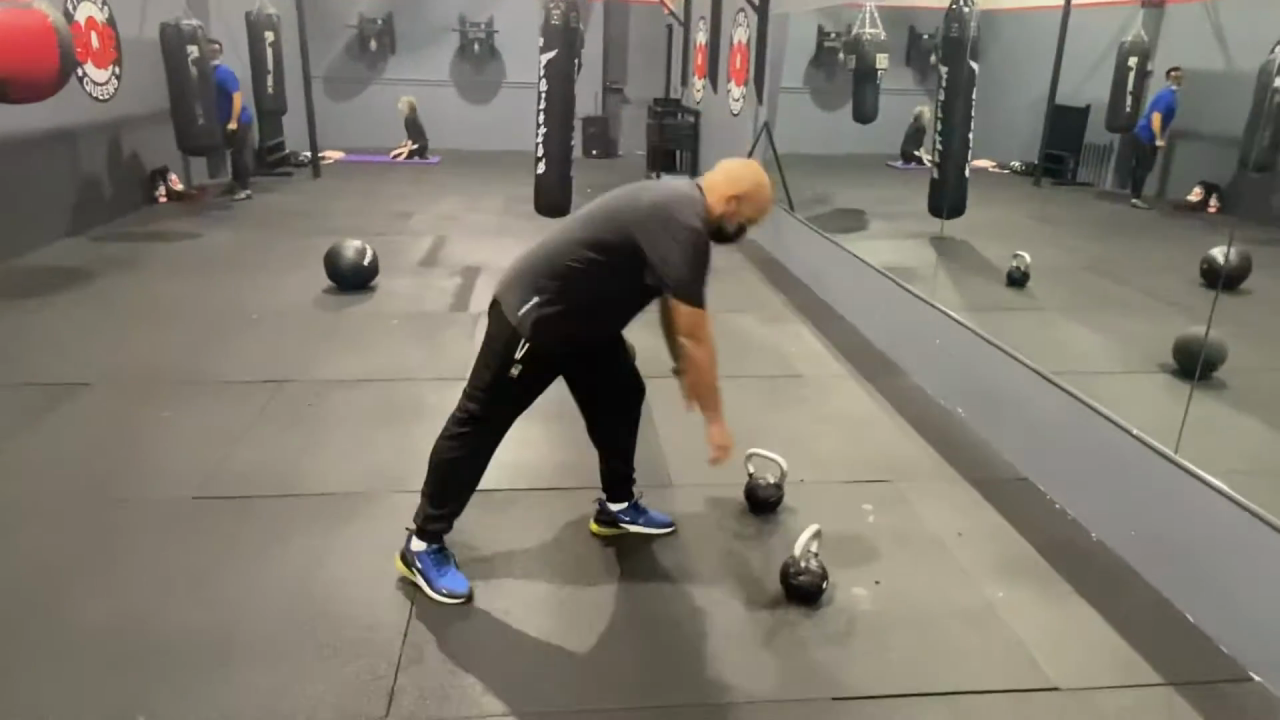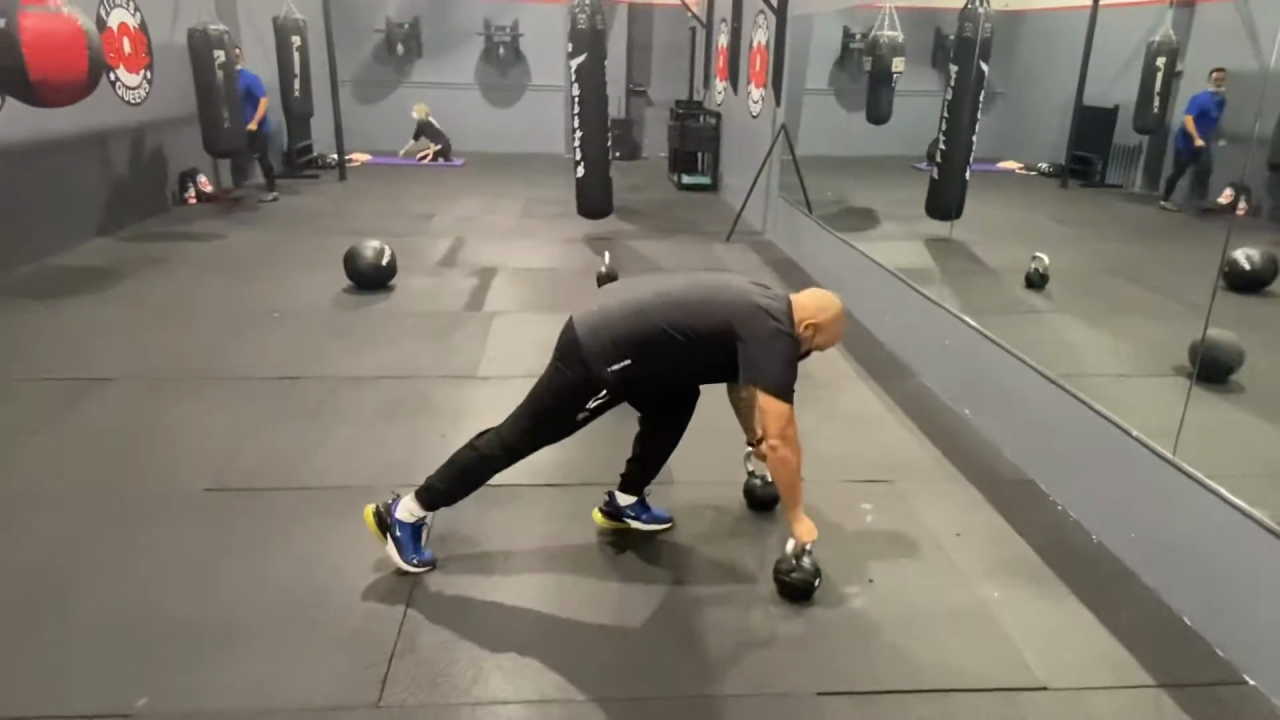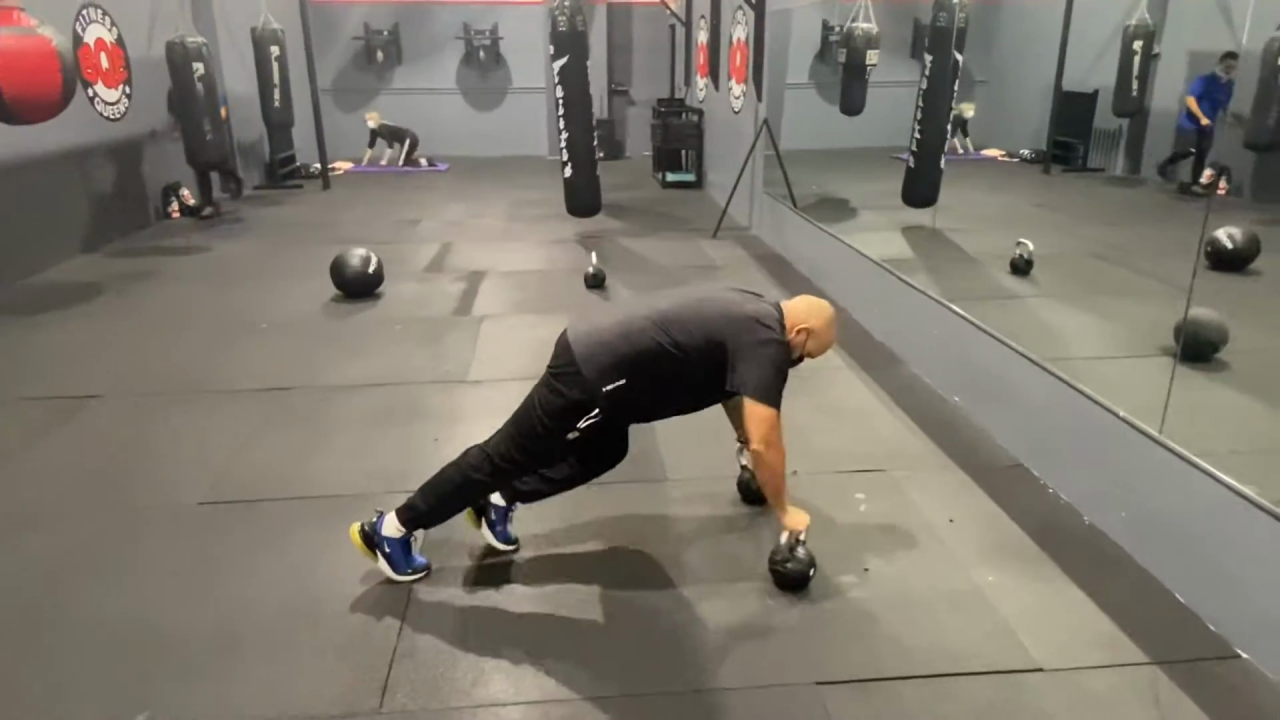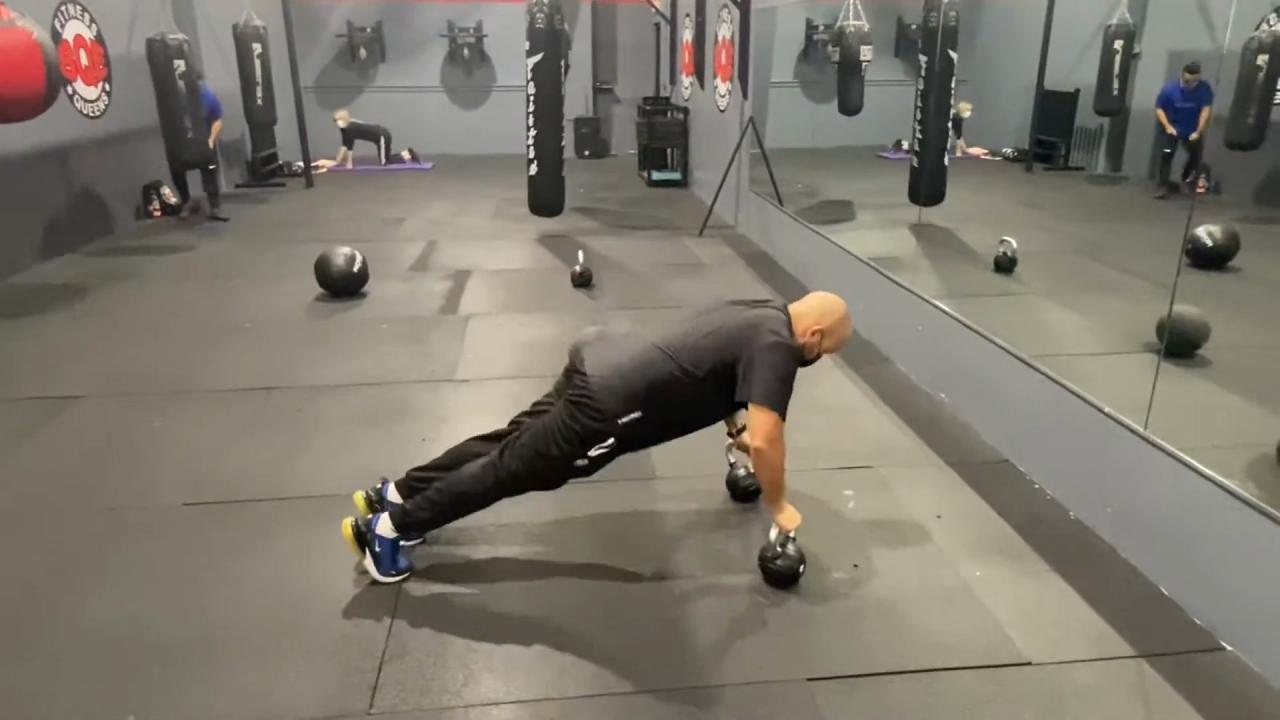
dt=0.7s
person 1, frame 1
left shoulder: (680, 201)
right shoulder: (683, 227)
left elbow: (674, 309)
right elbow: (694, 337)
left wrist: (683, 370)
right wrist: (714, 420)
right hip: (534, 312)
left knee: (623, 396)
right knee: (481, 421)
left ankle: (617, 505)
right ankle: (424, 545)
person 1, frame 2
left shoulder: (760, 309)
right shoulder: (774, 334)
left elbow: (739, 384)
right elbow: (781, 439)
left wrist: (754, 439)
right wrist: (797, 519)
left hip: (612, 326)
right hip: (600, 351)
left knee: (678, 401)
right knee: (518, 437)
left ankle: (624, 502)
right ankle: (404, 514)
person 1, frame 3
left shoulder: (753, 317)
right shoulder: (765, 343)
left elbow: (730, 385)
right elbow: (764, 443)
left wrist: (748, 444)
right wrist: (784, 512)
left hip: (595, 349)
right hip: (595, 372)
left knee: (603, 454)
right knee: (508, 455)
left ankle: (497, 498)
right ankle: (390, 529)
person 1, frame 4
left shoulder: (761, 315)
right shoulder: (777, 348)
right elbow: (765, 442)
left wrist: (735, 430)
right wrist: (779, 508)
left hip: (601, 366)
right hip: (609, 408)
left knee: (506, 446)
right knee: (510, 469)
left ankle: (391, 493)
right ankle: (385, 526)
